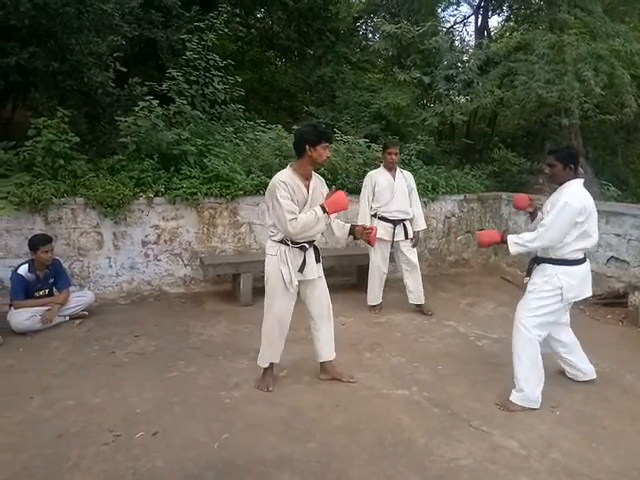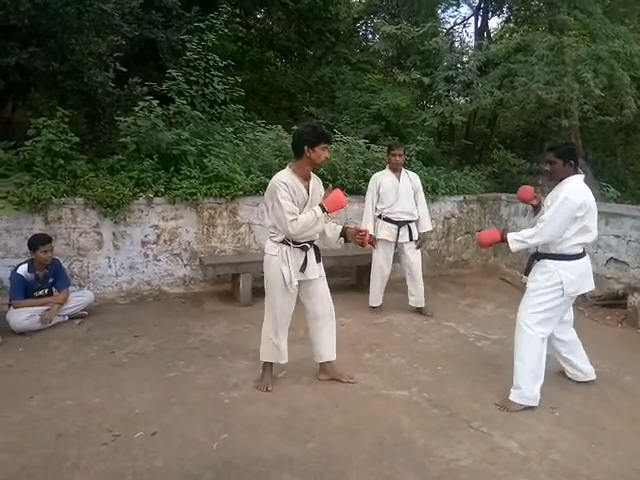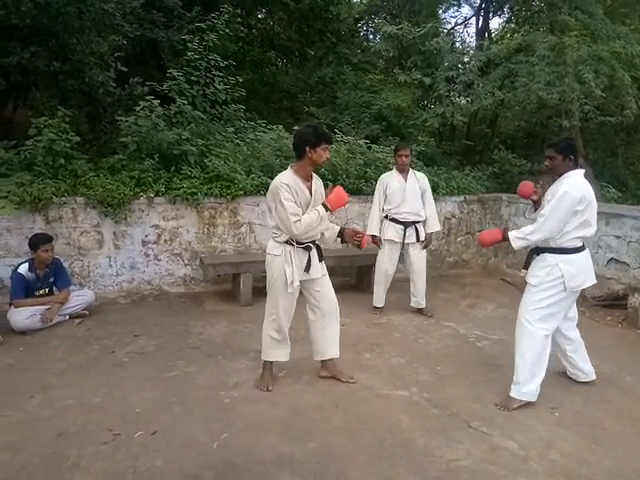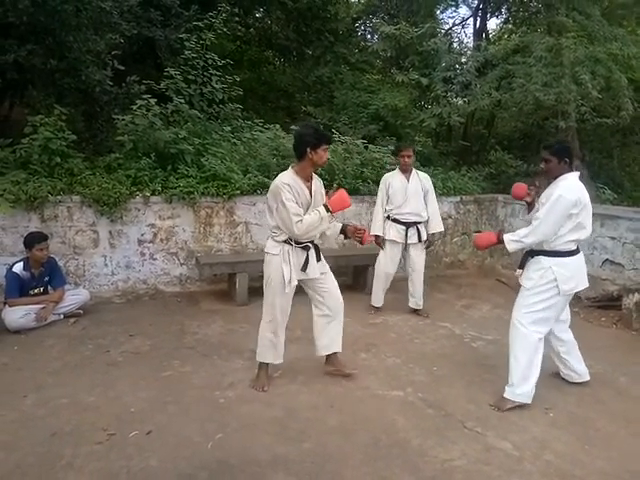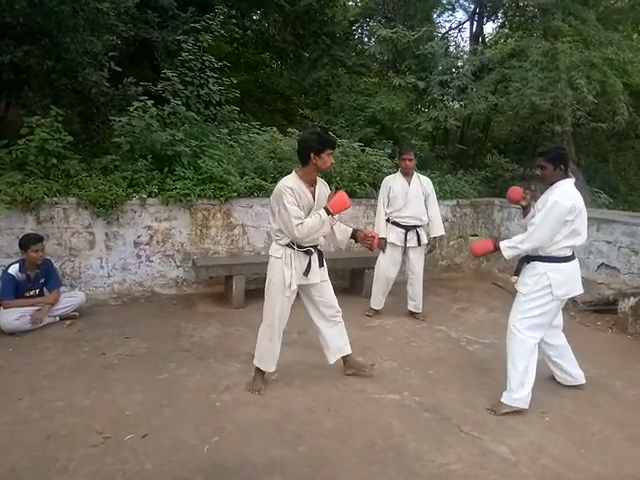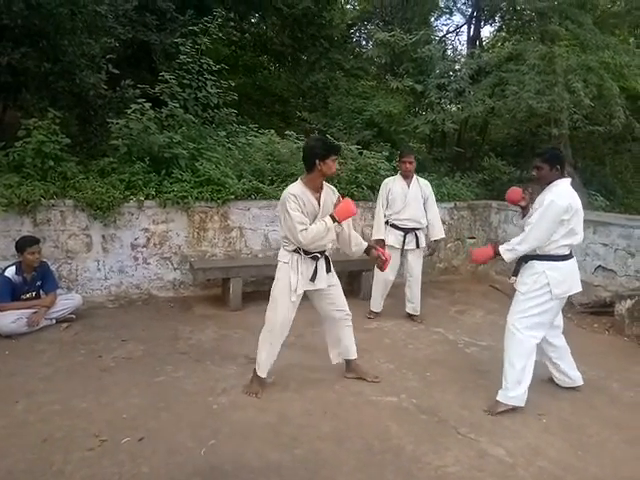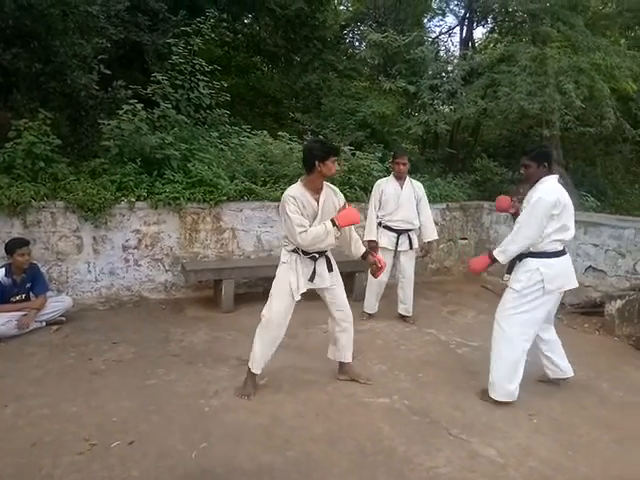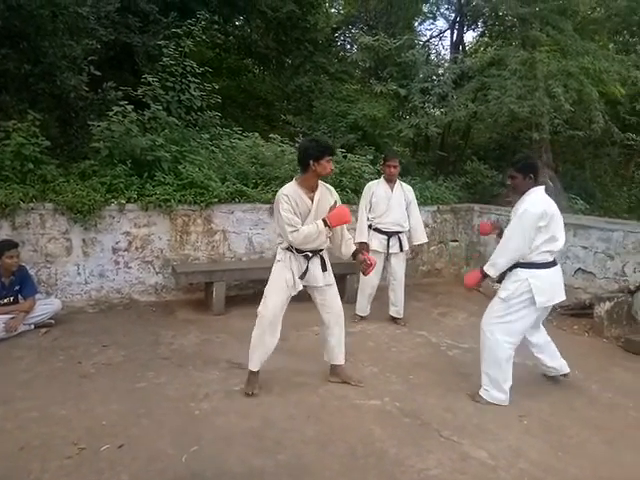
dt=0.1s
person 1, frame 1
left shoulder: (571, 199)
right shoulder: (570, 193)
left elbow: (546, 238)
right elbow: (553, 230)
left wrist: (505, 239)
right wrist: (535, 214)
left hip: (559, 274)
right hip: (563, 270)
left knee: (528, 326)
right knee: (554, 324)
left ankle: (525, 396)
right ankle: (581, 370)
person 1, frame 2
left shoulder: (571, 194)
right shoulder: (570, 189)
left elbow: (545, 233)
left wrist: (505, 238)
right wrist: (539, 209)
left hip: (559, 269)
right hip: (564, 266)
left knee: (530, 324)
right knee: (557, 323)
left ankle: (524, 394)
right ankle: (581, 371)
person 1, frame 3
left shoulder: (570, 188)
right shoulder: (571, 184)
left elbow: (545, 229)
left wrist: (507, 235)
right wrist: (538, 203)
left hip: (558, 264)
right hip: (566, 260)
left knee: (532, 320)
right knee: (561, 320)
left ankle: (524, 391)
right ankle: (581, 371)
person 1, frame 4
left shoulder: (565, 191)
right shoulder: (566, 187)
left elbow: (540, 232)
right elbow: (547, 223)
left wrist: (502, 238)
right wrist: (533, 205)
left hip: (552, 267)
right hip: (560, 263)
left knee: (525, 322)
right knee: (555, 322)
left ankle: (518, 392)
right ankle: (575, 372)
person 1, frame 5
left shoulder: (560, 198)
right shoulder: (563, 193)
left elbow: (535, 237)
right elbow: (543, 228)
left wrist: (498, 246)
right wrist: (528, 209)
left hip: (548, 272)
right hip: (558, 269)
left knee: (522, 328)
right knee: (547, 326)
left ankle: (516, 398)
right ankle: (570, 376)
person 1, frame 6
left shoulder: (556, 197)
right shoulder: (561, 193)
left elbow: (533, 238)
left wrist: (496, 251)
right wrist: (527, 209)
left hip: (546, 271)
right hip: (556, 268)
left knee: (520, 327)
right knee: (547, 326)
left ankle: (511, 396)
right ankle: (568, 377)
person 1, frame 7
left shoulder: (543, 194)
right shoulder: (554, 190)
left elbow: (525, 235)
left wrist: (492, 257)
right wrist: (518, 214)
left hip: (540, 268)
right hip: (552, 264)
left knee: (510, 322)
right knee: (539, 322)
left ankle: (501, 389)
right ankle: (557, 371)
person 1, frame 8
left shoulder: (530, 205)
right shoulder: (541, 201)
left elbow: (513, 248)
left wrist: (484, 272)
right wrist: (503, 233)
left hip: (529, 279)
right hip: (543, 274)
left knee: (495, 328)
right knee: (528, 325)
left ankle: (494, 392)
right ankle: (556, 368)
person 2, frame 1
left shoulder: (319, 182)
right shoulder: (281, 182)
left elbow: (327, 223)
right elbow: (292, 226)
left wrist: (353, 230)
right wrist: (324, 208)
left hip: (309, 254)
right hip: (283, 255)
left knee: (321, 310)
right knee: (278, 314)
left ankle: (327, 366)
right ankle: (268, 368)
person 2, frame 2
left shoulder: (316, 183)
right shoulder: (281, 183)
right elbow: (292, 227)
left wrist: (345, 233)
right wrist: (323, 208)
left hip: (309, 254)
right hip: (282, 255)
left knee: (322, 309)
right knee: (278, 315)
left ankle: (326, 366)
right ankle: (268, 368)
person 2, frame 3
left shoulder: (317, 182)
right shoulder: (283, 184)
right elbow: (297, 227)
left wrist: (342, 234)
right wrist: (326, 207)
left hip: (311, 253)
right hip: (285, 255)
left knee: (327, 306)
right knee: (279, 313)
left ankle: (327, 365)
right ankle: (268, 368)
person 2, frame 4
left shoulder: (317, 182)
right shoulder: (283, 184)
right elbow: (298, 228)
left wrist: (344, 230)
right wrist: (327, 208)
left hip: (309, 253)
right hip: (283, 255)
left knee: (332, 301)
right knee: (276, 313)
left ankle: (331, 359)
right ankle: (264, 368)
person 2, frame 5
left shoulder: (322, 186)
right shoulder: (286, 188)
left elbow: (329, 224)
right elbow: (299, 231)
left wrist: (355, 235)
right wrist: (327, 210)
left hip: (313, 257)
right hip: (286, 258)
left knee: (329, 309)
right knee: (275, 317)
left ankle: (348, 361)
right ankle: (261, 372)
person 2, frame 6
left shoulder: (331, 192)
right shoulder: (292, 195)
left elbow: (344, 230)
right elbow: (303, 237)
left wrist: (369, 249)
right wrist: (333, 217)
left hip: (321, 263)
right hip: (294, 264)
left knee: (340, 314)
right knee: (277, 321)
left ankle: (351, 365)
right ankle: (259, 375)
person 2, frame 7
left shoulder: (334, 193)
right shoulder: (292, 197)
left elbow: (347, 230)
right elbow: (303, 238)
left wrist: (366, 253)
right wrist: (334, 223)
left hip: (324, 262)
right hip: (295, 263)
left knee: (342, 313)
right knee: (274, 318)
left ankle: (345, 366)
right ankle: (252, 374)
person 2, frame 8
left shoulder: (329, 192)
right shoulder: (286, 195)
left elbow: (338, 231)
right elbow: (295, 236)
left wrist: (356, 254)
right wrist: (325, 222)
left hip: (318, 261)
right hip: (289, 261)
left knee: (334, 315)
right knee: (269, 314)
left ankle: (336, 369)
right ankle: (253, 371)
person 3, frame 1
left shoulder: (407, 176)
right shoulder: (373, 176)
left elbow: (415, 203)
right elbow: (365, 204)
left wrist: (417, 228)
left hip: (404, 227)
right hip: (382, 227)
left knee: (411, 264)
right knee: (378, 266)
left ankle: (419, 302)
right ankle: (375, 301)
person 3, frame 2
left shoulder: (413, 178)
right shoulder: (378, 178)
left elbow: (421, 204)
right elbow: (370, 205)
left wrist: (423, 230)
right wrist: (369, 231)
left hip: (409, 229)
right hip: (386, 228)
left knee: (414, 267)
right knee: (381, 268)
left ankle: (418, 303)
right ankle: (375, 302)
person 3, frame 3
left shoulder: (421, 178)
right shoulder: (385, 179)
left elbow: (429, 205)
right elbow: (377, 206)
left wrist: (430, 231)
right wrist: (374, 232)
left hip: (415, 230)
right hip: (393, 229)
left knee: (418, 269)
right knee: (385, 268)
left ankle: (419, 304)
right ankle: (378, 303)
person 3, frame 4
left shoulder: (424, 178)
right shoulder: (388, 178)
left elbow: (431, 205)
right elbow: (380, 206)
left wrist: (432, 232)
right wrist: (378, 232)
left hip: (417, 230)
right hip: (394, 229)
left knee: (417, 270)
right knee: (385, 267)
left ankle: (416, 305)
right ankle: (376, 303)
person 3, frame 5
left shoulder: (425, 182)
right shoulder: (389, 181)
left elbow: (432, 209)
right elbow: (381, 209)
left wrist: (434, 235)
right wrist: (381, 235)
left hip: (417, 234)
right hip: (394, 232)
left knee: (416, 273)
right knee: (385, 271)
left ankle: (415, 308)
right ankle: (375, 305)
person 3, frame 6
left shoulder: (424, 185)
right shoulder: (388, 183)
left elbow: (432, 212)
right elbow: (380, 210)
left wrist: (434, 238)
right wrist: (379, 236)
left hip: (415, 236)
right hip: (393, 234)
left knee: (414, 275)
right knee: (384, 273)
left ankle: (413, 310)
right ankle: (375, 308)
person 3, frame 7
left shoulder: (417, 187)
right shoulder: (381, 185)
left elbow: (424, 213)
right elbow: (372, 212)
left wrist: (427, 239)
right wrist: (371, 238)
left hip: (408, 238)
right hip: (385, 236)
left knee: (407, 276)
right knee: (378, 275)
left ankle: (405, 311)
right ankle: (369, 309)
person 3, frame 8
left shoulder: (407, 190)
right shoulder: (372, 187)
left elbow: (414, 216)
right elbow: (363, 214)
left wrist: (417, 242)
right wrist: (362, 240)
left hip: (398, 240)
right hip: (376, 238)
left knee: (397, 278)
right knee: (370, 278)
left ankle: (396, 313)
right ankle: (361, 311)
